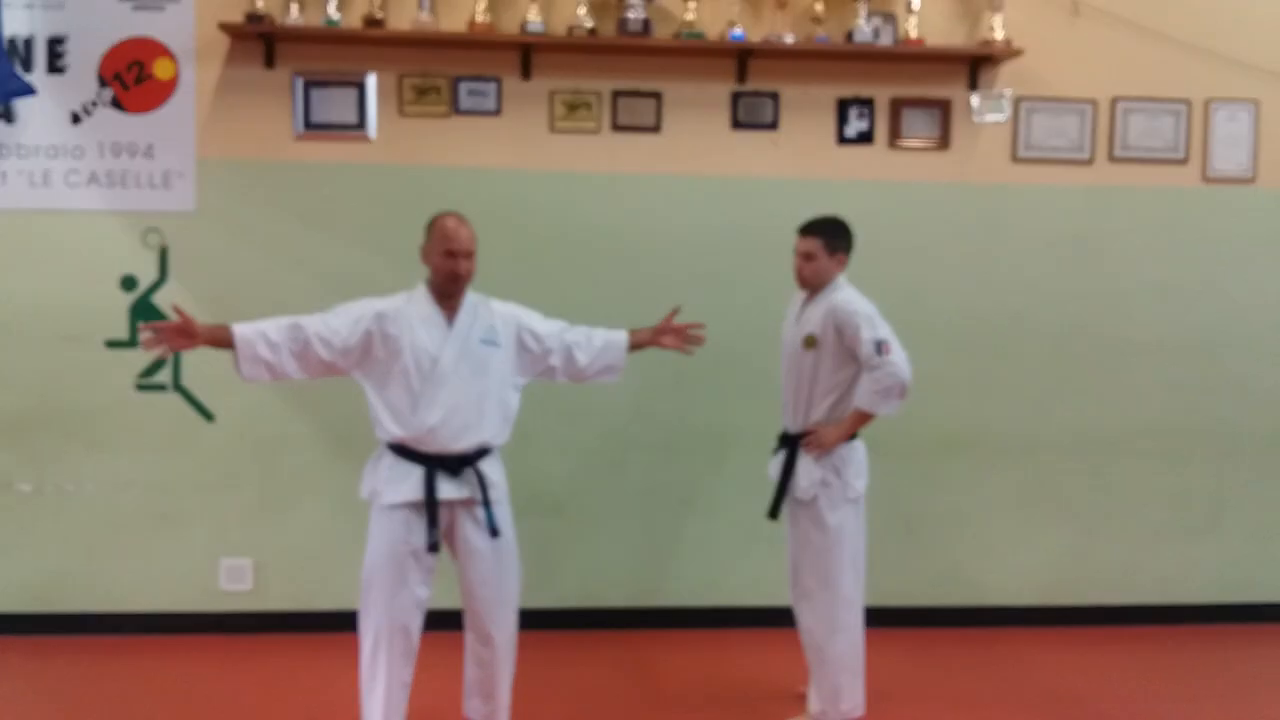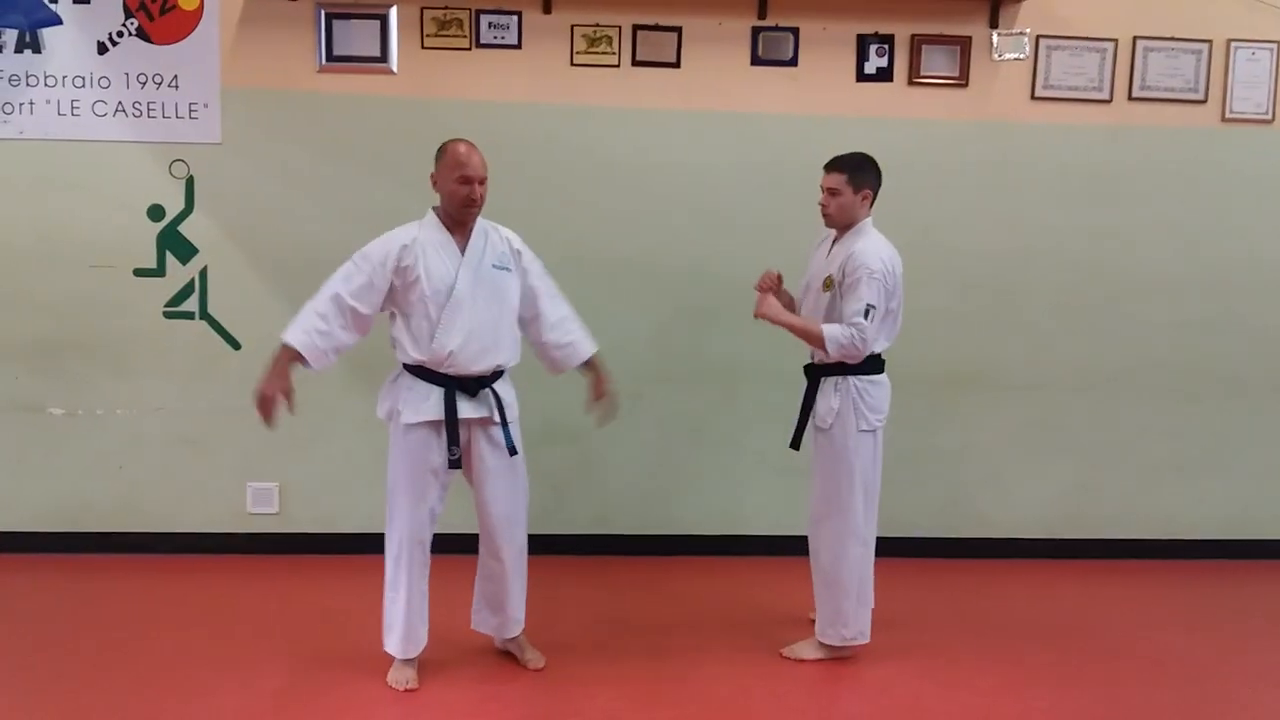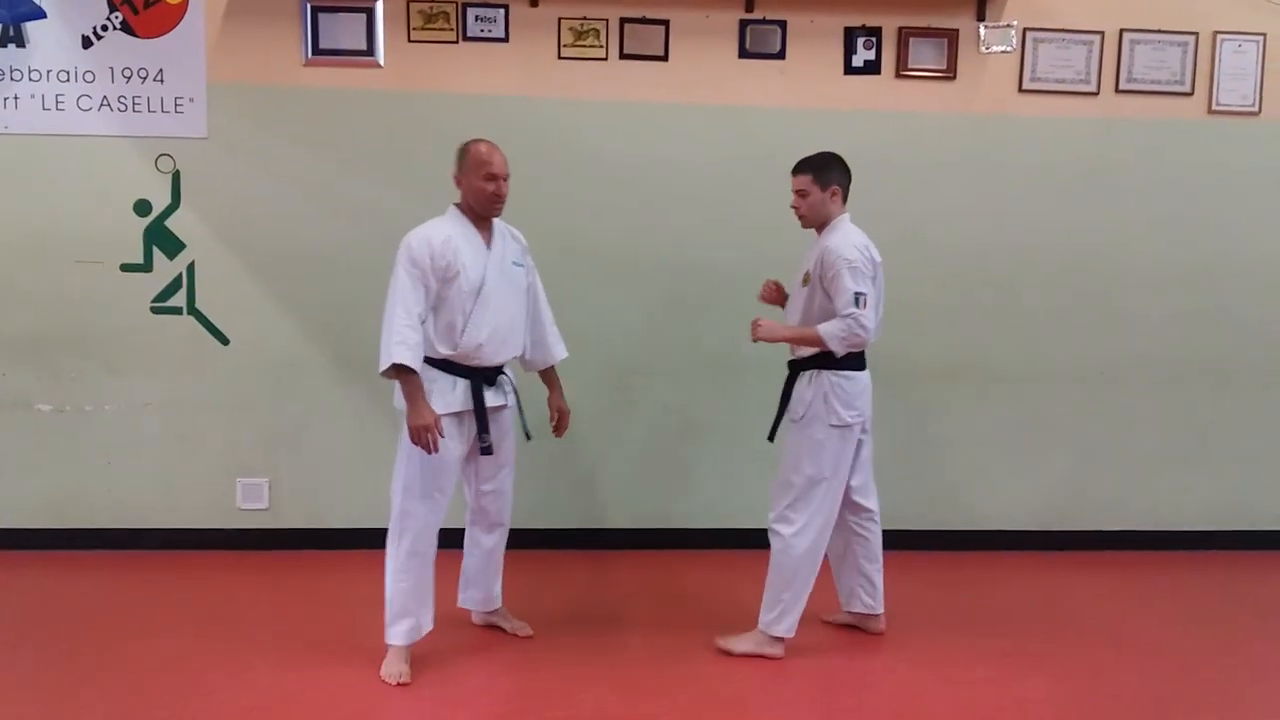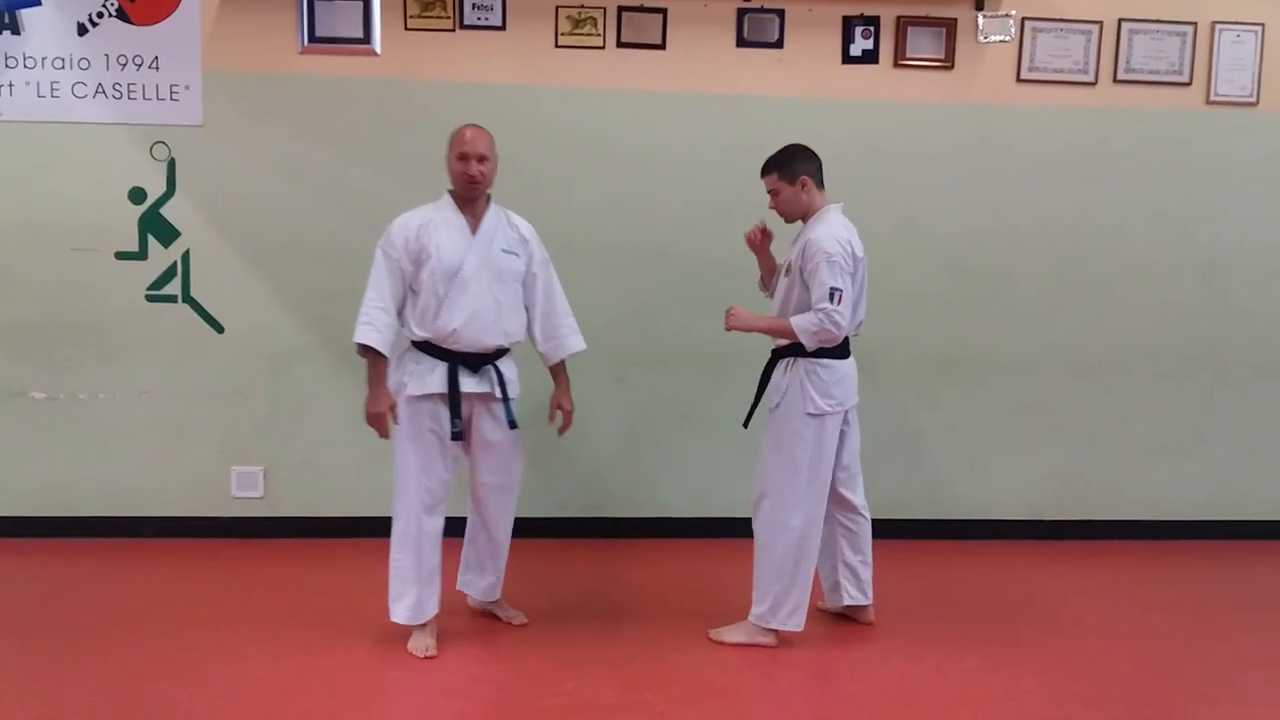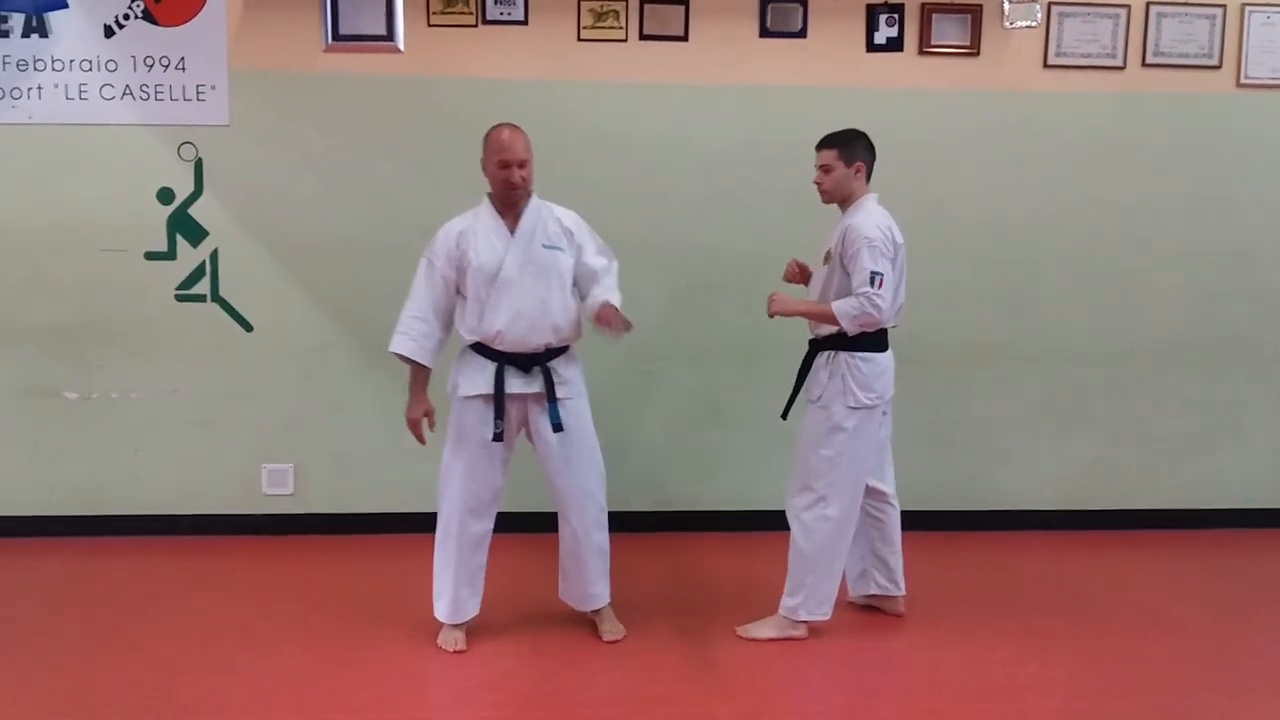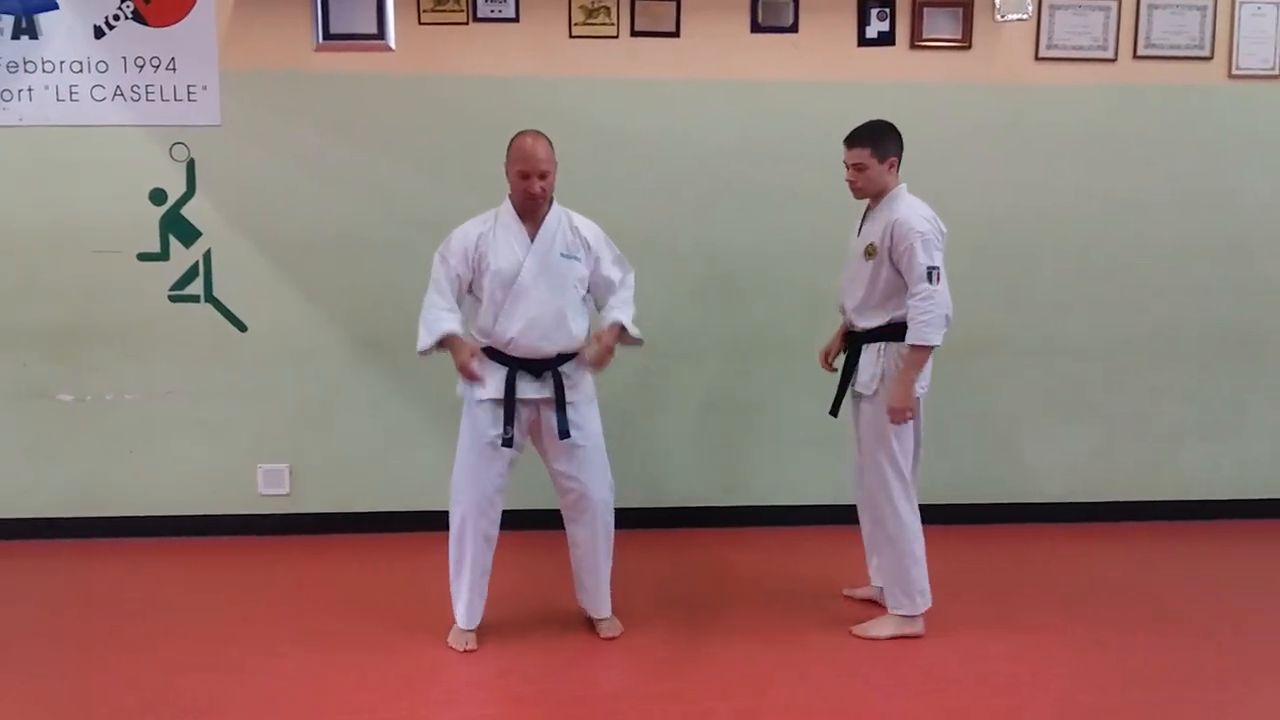
dt=0.7s
person 1, frame 1
left shoulder: (508, 323)
right shoulder: (380, 321)
left elbow: (578, 346)
right elbow: (296, 340)
left wrist: (651, 337)
right wrist: (204, 336)
left hip: (478, 483)
right hip: (406, 485)
left knee: (495, 604)
right knee: (391, 610)
person 1, frame 2
left shoulder: (508, 246)
right shoulder: (400, 248)
left elbow: (546, 313)
right elbow: (337, 306)
left wrist: (594, 370)
right wrist: (280, 367)
left hip: (492, 402)
right hip: (424, 403)
left knee: (505, 525)
right knee: (411, 527)
left ankle: (507, 630)
right ankle: (404, 650)
person 1, frame 3
left shoulder: (514, 243)
right shoulder: (427, 242)
left elbow: (535, 319)
right elbow: (403, 325)
left wrist: (555, 388)
right wrist: (416, 403)
left hip: (496, 393)
right hip: (442, 393)
left knee: (493, 506)
right knee: (418, 513)
left ankle: (483, 603)
right ankle: (400, 640)
person 1, frame 4
left shoulder: (519, 233)
right shoulder: (411, 229)
left elbow: (547, 309)
right elbow: (381, 309)
left wrist: (561, 384)
right wrist: (377, 386)
left hip: (493, 378)
right hip: (429, 378)
left knee: (498, 494)
right knee: (420, 496)
left ankle: (484, 592)
right ankle: (420, 615)
person 1, frame 5
left shoulder: (567, 225)
right shoulder: (457, 235)
left elbow: (603, 279)
right elbow: (426, 314)
left wrist: (607, 309)
right wrist: (418, 392)
left hip: (556, 378)
right hip: (484, 379)
left knee: (582, 490)
right knee: (466, 496)
left ankle: (597, 603)
right ankle: (453, 612)
person 1, frame 6
left shoulder: (584, 234)
right shoulder: (474, 235)
left elbow: (619, 289)
right elbow: (441, 298)
left wrist: (611, 332)
right wrist: (457, 345)
left hip: (566, 384)
right hip: (495, 383)
left knee: (591, 496)
right knee: (474, 499)
left ankle: (598, 605)
right ankle: (465, 615)
person 2, frame 1
left shoulder: (849, 309)
right shoulder: (803, 304)
left elbow: (894, 374)
left wrist: (842, 430)
left hip: (830, 463)
right hip: (803, 459)
left knee: (830, 583)
right knee: (812, 579)
person 2, frame 2
left shoulder: (870, 256)
right shoulder: (831, 244)
left elbow: (853, 340)
right elbow: (814, 311)
left wrist: (780, 317)
right wrist: (778, 296)
left hip: (852, 392)
right hip: (833, 389)
left knee: (841, 513)
right knee: (841, 508)
left ankle: (839, 633)
right ankle: (849, 607)
person 2, frame 3
left shoulder: (843, 248)
right shoulder: (836, 244)
left elbow: (857, 328)
left wrist: (782, 332)
right wrist: (786, 299)
left hip: (829, 388)
right hip: (838, 385)
left knee: (799, 510)
right knee: (852, 501)
left ankle: (772, 631)
right ankle: (866, 607)
person 2, frame 4
left shoulder: (825, 240)
right shoulder: (824, 231)
left elbow: (828, 324)
right elbow: (786, 292)
left wrist: (755, 324)
right wrist: (763, 255)
left hip: (810, 378)
right hip: (827, 375)
left knee: (785, 500)
right knee: (839, 492)
left ankle: (767, 621)
right ankle: (854, 598)
person 2, frame 5
left shoulder: (864, 227)
right shoulder: (861, 222)
left elbow: (869, 308)
left wrist: (796, 307)
right wrist: (813, 279)
left hip: (850, 370)
right hip: (860, 366)
left knee: (820, 493)
right knee: (870, 485)
left ankle: (795, 613)
right ankle: (885, 589)
person 2, frame 6
left shoulder: (910, 221)
right shoulder: (875, 215)
left elbow: (932, 309)
left wrist: (905, 384)
right wrist: (842, 336)
left hip: (893, 363)
right hip: (872, 358)
left knee: (888, 486)
right knee: (876, 481)
left ankle: (908, 609)
right ankle: (889, 581)
